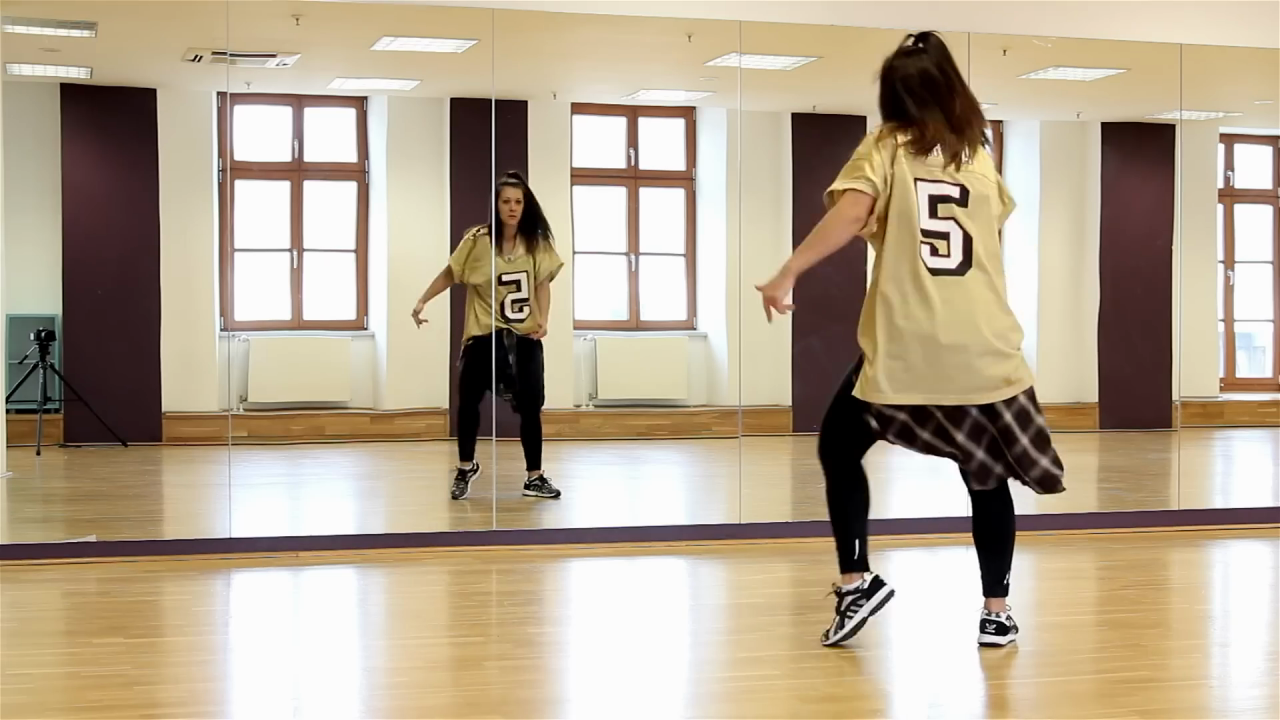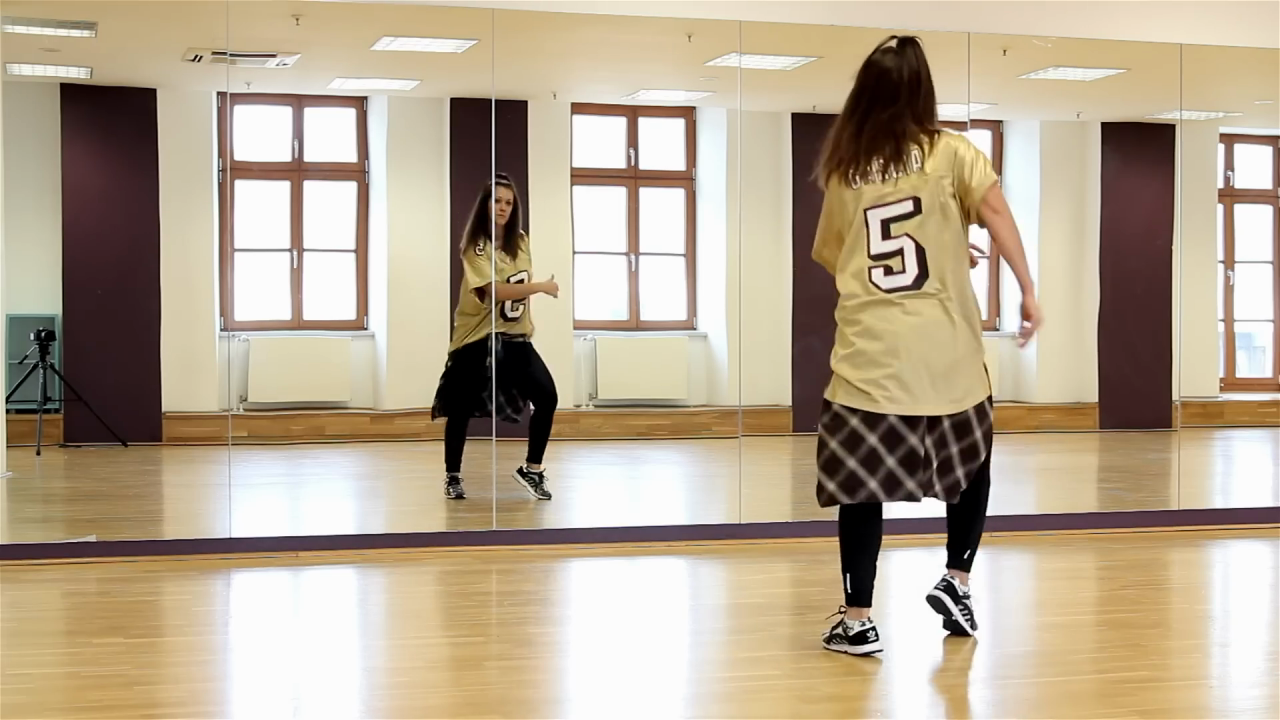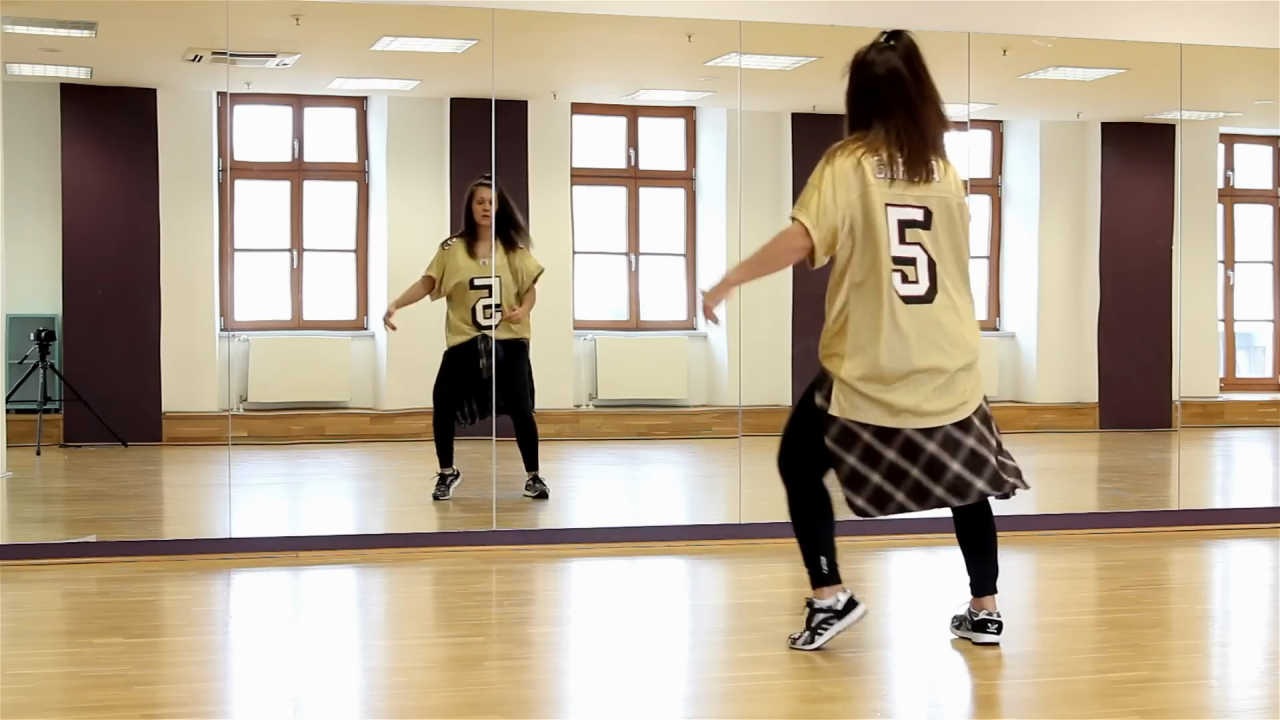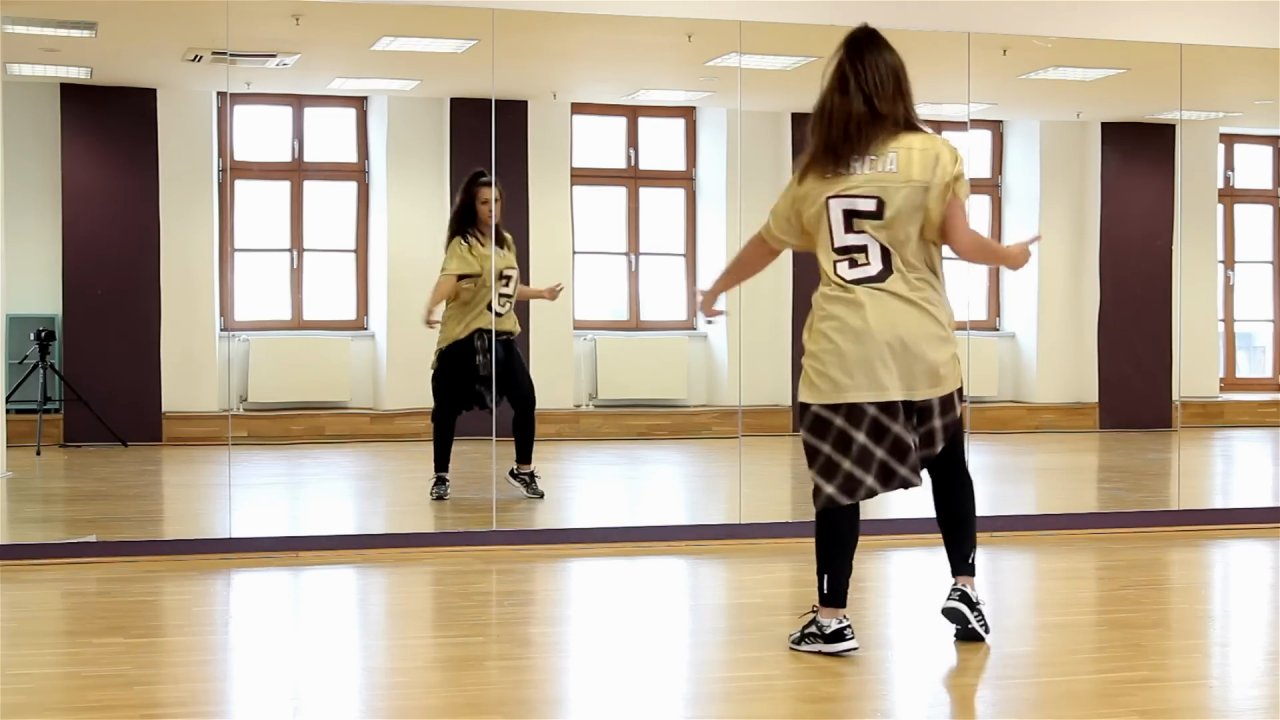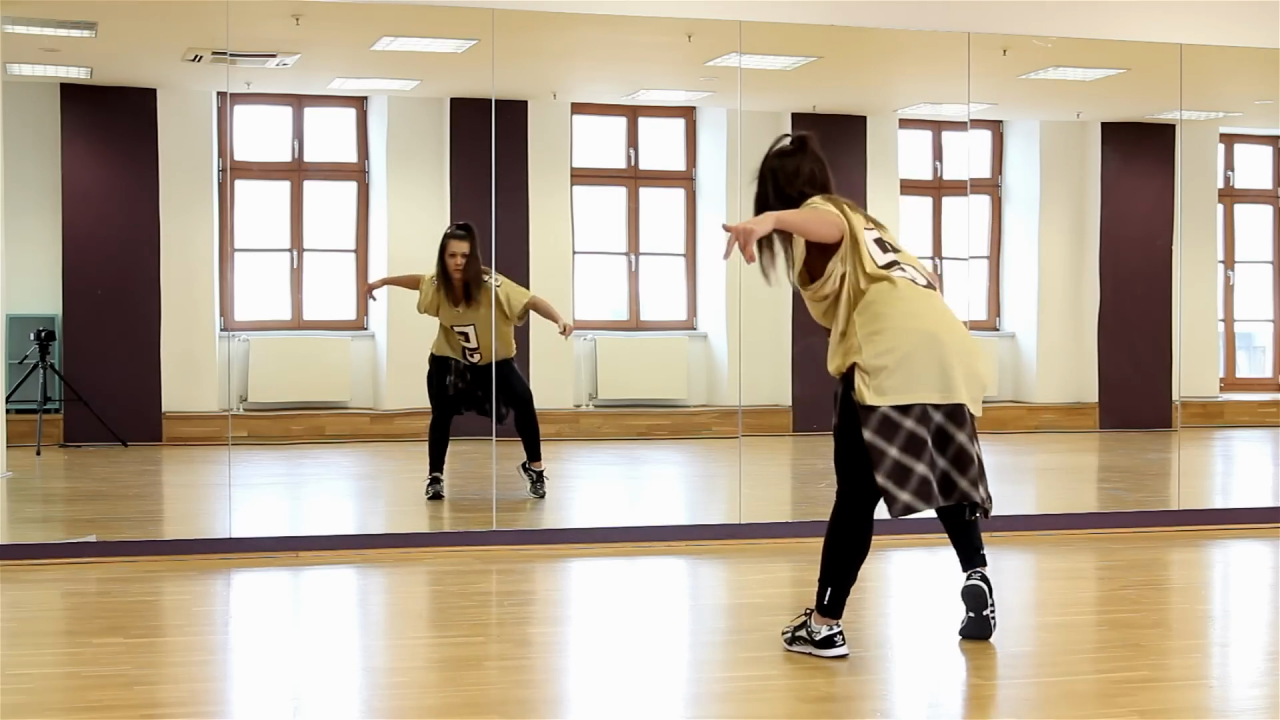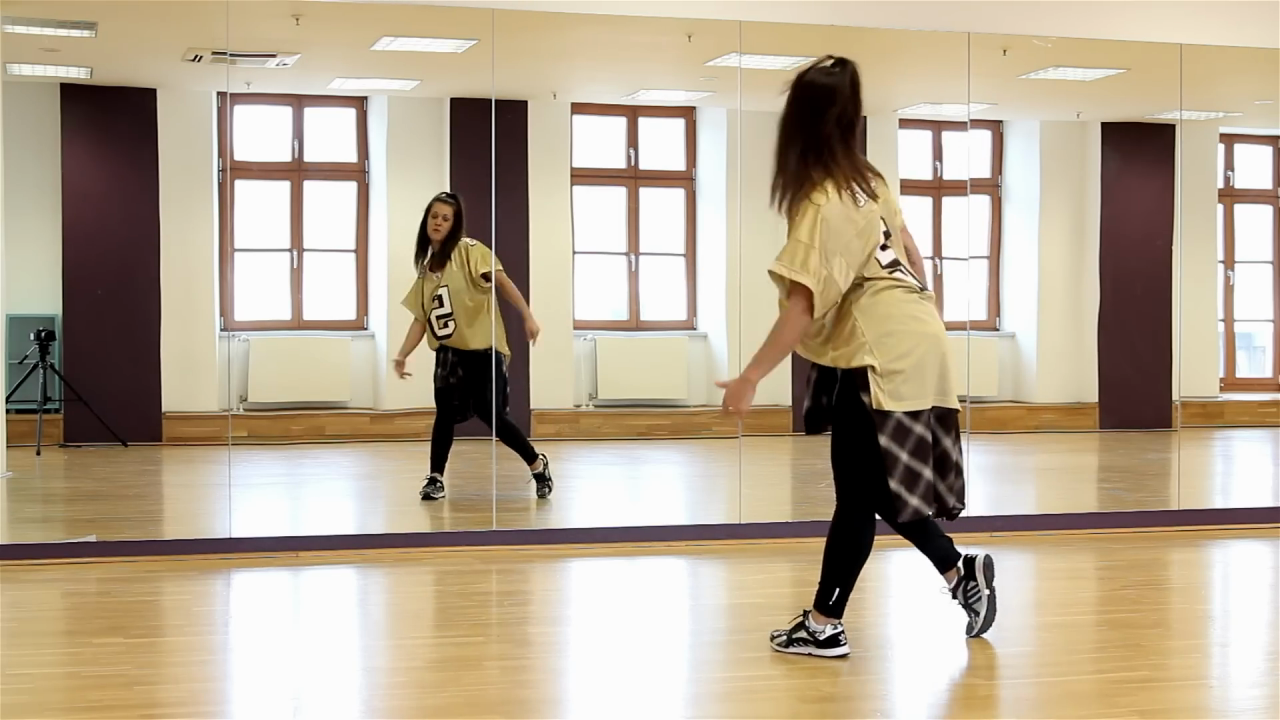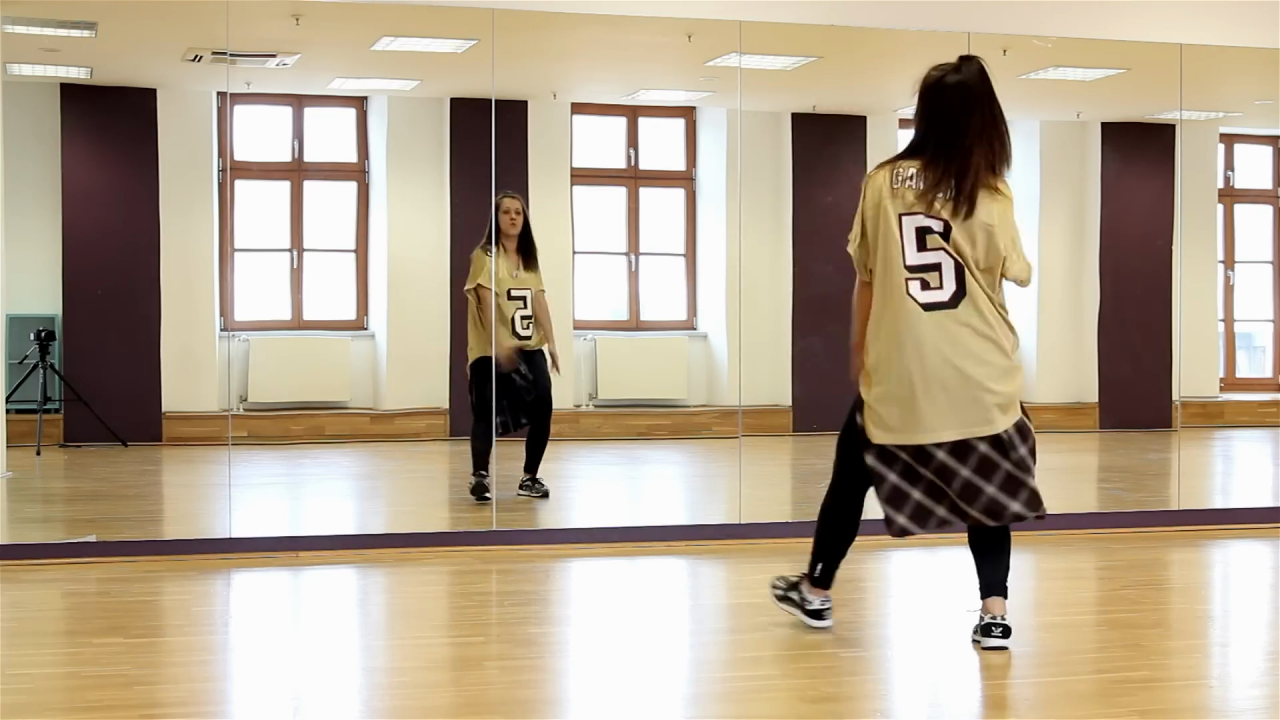
dt=0.7s
person 1, frame 1
left shoulder: (884, 146)
right shoulder: (979, 158)
left elbow: (849, 213)
left wrist: (785, 274)
left hip: (903, 345)
right hip: (983, 346)
left knee: (839, 449)
right knee: (989, 479)
left ankle: (855, 582)
right ankle: (996, 611)
person 1, frame 2
left shoulder: (842, 171)
right shoulder: (951, 152)
left elbow: (829, 257)
right elbow: (993, 206)
right wrist: (1028, 290)
left hip: (868, 355)
right hip: (947, 354)
left knee: (859, 486)
right knee: (970, 468)
left ankle: (857, 619)
right ankle: (956, 579)
person 1, frame 3
left shoulder: (848, 163)
right shoulder: (946, 171)
left elbow: (804, 239)
left wrist: (727, 280)
left hip: (868, 361)
right hip: (947, 361)
left knee: (799, 464)
right knee: (967, 480)
left ankle: (830, 597)
right ankle: (985, 609)
person 1, frame 4
left shoulder: (817, 168)
right shoulder: (928, 152)
left elbow: (768, 243)
right elbow: (956, 237)
left wrist: (716, 288)
right wrist: (1007, 256)
left hip: (841, 351)
right hip: (919, 347)
left knee: (836, 484)
right knee: (948, 464)
left ankle: (831, 619)
right ankle: (964, 587)
person 1, frame 5
left shoulder: (813, 214)
right shoulder: (857, 217)
left elbow: (834, 231)
right elbow: (922, 276)
left wrist: (771, 221)
left hip: (892, 359)
right hip: (947, 350)
left knee: (857, 495)
right knee: (942, 478)
left ankle: (824, 624)
right ankle: (977, 575)
person 1, frame 6
left shoulder: (820, 202)
right shoulder: (864, 180)
left elbow: (805, 301)
right elbow: (903, 240)
left wrist: (751, 376)
right wrist: (923, 295)
left hip: (880, 357)
right hip: (911, 346)
left knee: (859, 495)
right knee: (886, 487)
left ankle: (824, 625)
right ankle: (962, 572)
person 1, frame 7
left shoulder: (883, 180)
right shoulder: (992, 193)
left elbow: (866, 277)
right elbow: (1009, 280)
left wrist: (861, 351)
left hip: (900, 376)
right hip: (981, 379)
left knee: (851, 475)
right knee: (990, 493)
left ankle: (815, 590)
right ankle: (995, 614)
person 2, frame 1
left shoulder: (537, 241)
right shoulder: (480, 239)
left elbow: (543, 282)
right elbow: (450, 272)
left wrist: (542, 315)
right wrist: (422, 301)
left hip: (525, 338)
right hip: (484, 335)
left knee: (530, 406)
right knee: (469, 396)
left ankle: (534, 478)
right ankle: (466, 468)
person 2, frame 2
left shoulder: (519, 241)
right shoulder: (475, 247)
right elbow: (497, 291)
left wrist: (529, 319)
right wrist: (542, 288)
left hip: (516, 338)
right hip: (477, 340)
left knee: (547, 396)
right knee: (460, 409)
left ankle: (532, 469)
right ankle: (453, 477)
person 2, frame 3
left shoulder: (514, 246)
right shoulder: (454, 247)
left elbow: (530, 287)
right elbow: (428, 282)
left wrist: (524, 309)
right wrist: (394, 305)
left hip: (509, 342)
right hip: (465, 342)
left knee: (520, 409)
right knee: (444, 404)
left ankle: (533, 477)
right ankle: (447, 472)
person 2, frame 4
left shoulder: (505, 241)
right shoulder: (462, 244)
right elbow: (449, 279)
left wrist: (541, 293)
right wrist: (432, 306)
left hip: (502, 336)
right hip: (465, 337)
left knee: (526, 400)
right knee: (449, 407)
left ankle: (523, 470)
right ankle: (441, 477)
person 2, frame 5
left shoulder: (489, 285)
right shoulder: (439, 283)
left elbow: (530, 301)
right elbow: (420, 282)
left wrist: (559, 320)
right wrist: (383, 281)
left hip: (494, 358)
right hip: (450, 357)
left knee: (522, 401)
right knee: (442, 412)
left ankle: (534, 468)
right ankle: (435, 477)
person 2, frame 6
left shoulder: (468, 250)
right shoulder: (426, 269)
left elbow: (501, 280)
right elbow: (420, 320)
left wrist: (527, 315)
right wrist: (401, 355)
left hip: (483, 349)
right hip: (448, 353)
left knee: (492, 416)
right knee: (445, 414)
left ankle: (537, 465)
right ankle: (435, 479)
person 2, frame 7
left shoulder: (530, 260)
right shoulder: (484, 255)
left elbow: (539, 305)
right elbow: (482, 301)
left wrist: (548, 339)
right wrist: (497, 340)
left hip: (530, 350)
right hip: (491, 350)
left knee: (541, 412)
right knee: (486, 413)
left ankle: (530, 478)
right ankle: (480, 475)
